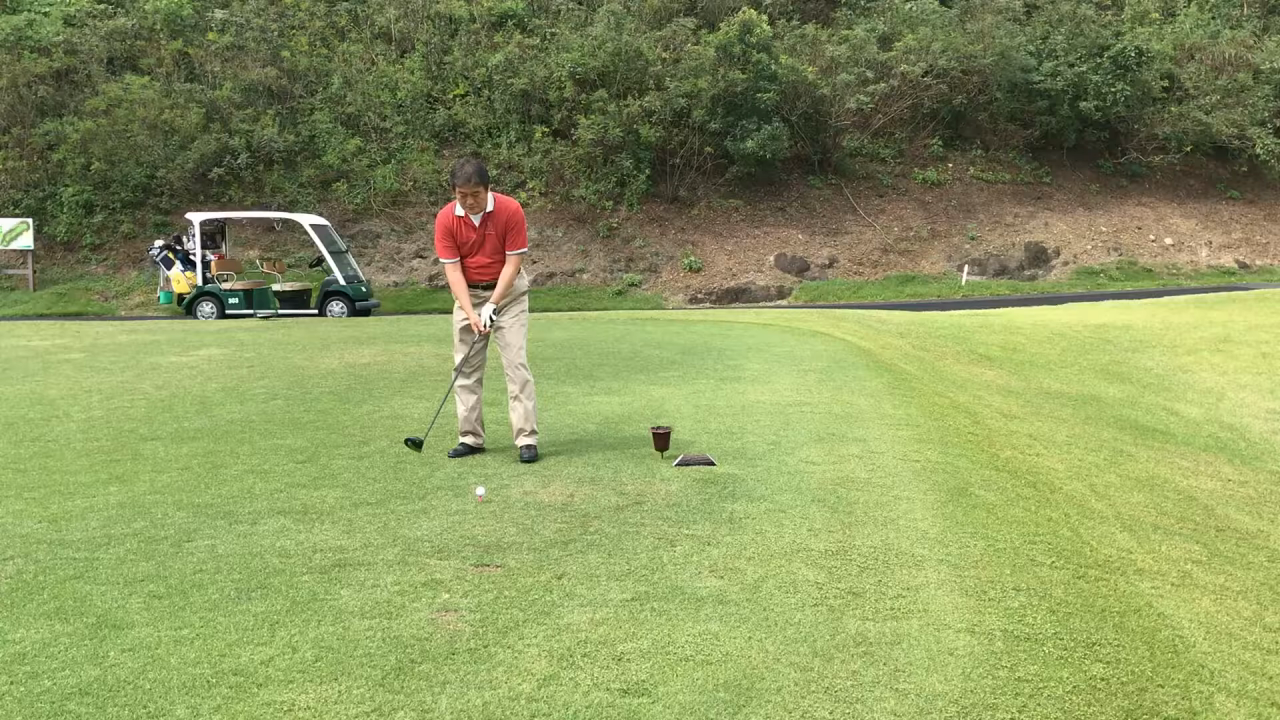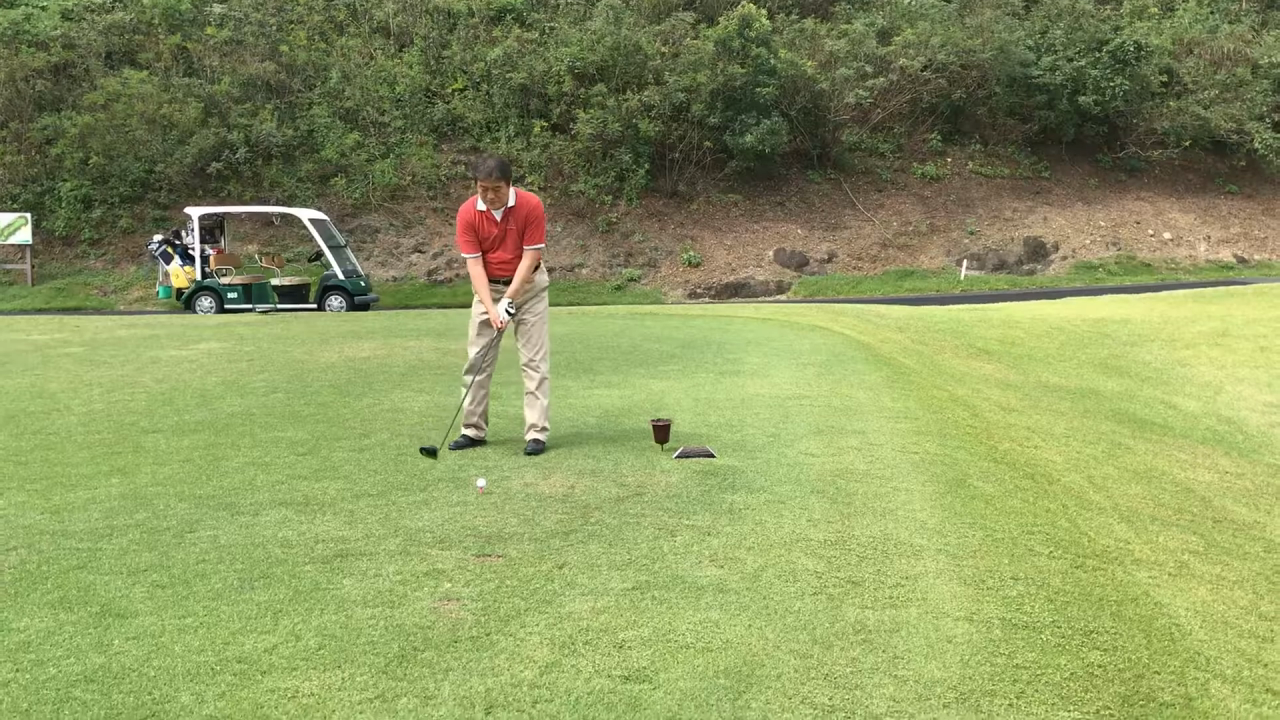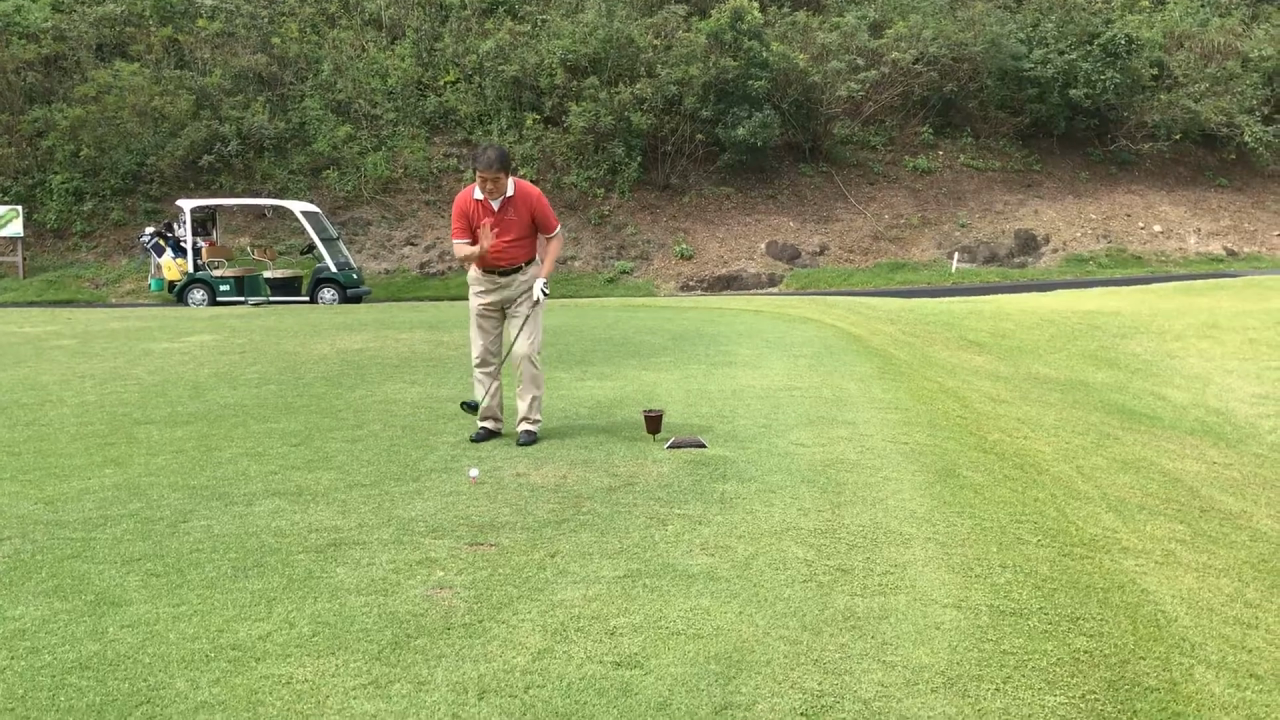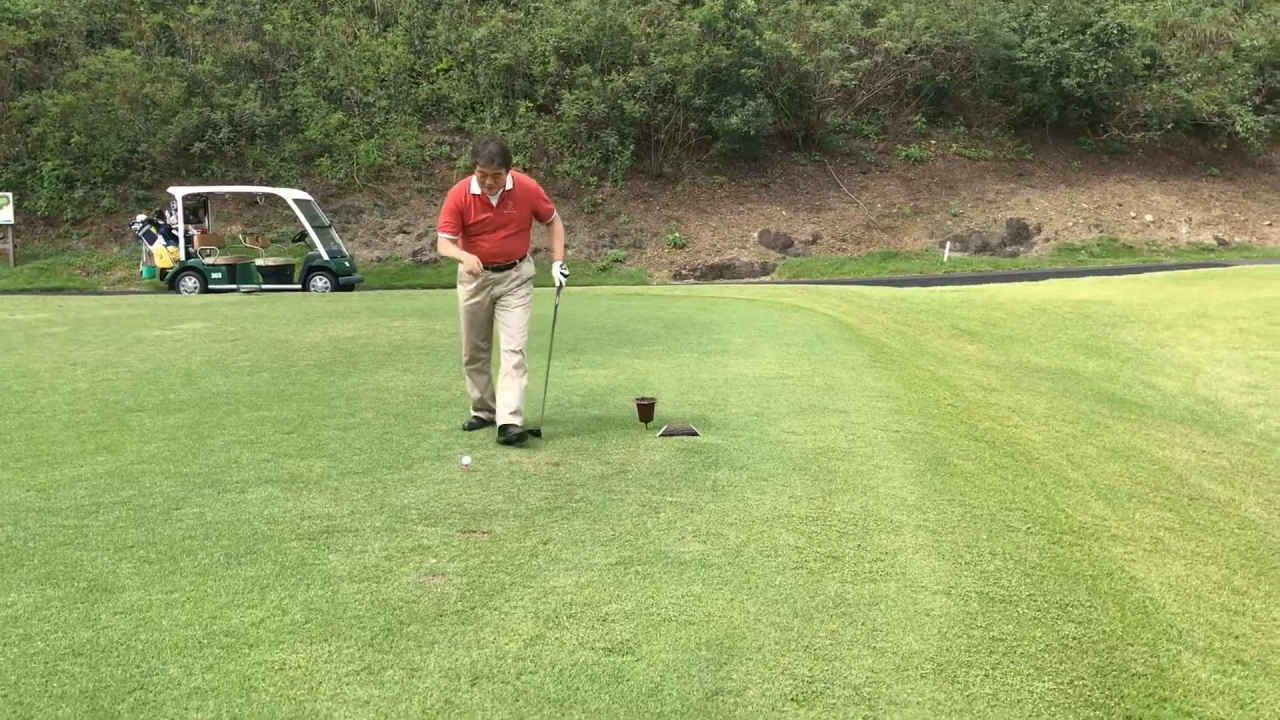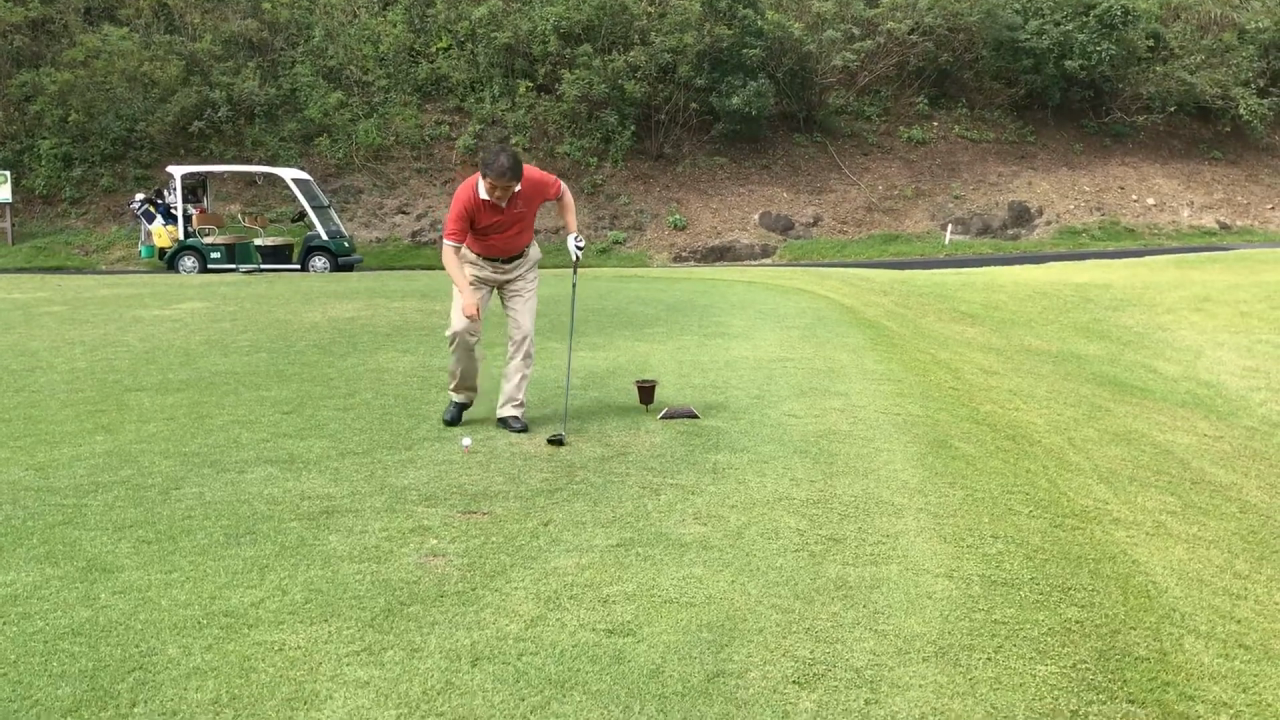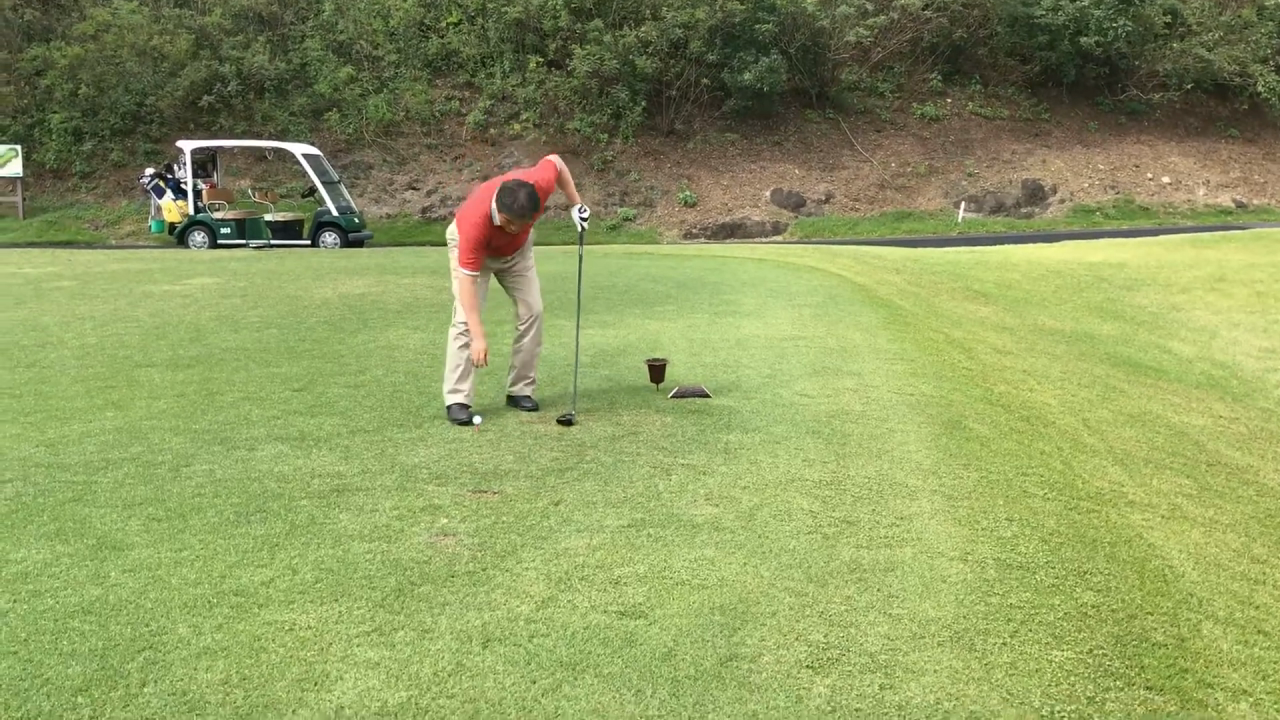
dt=0.3s
person 1, frame 1
left shoulder: (510, 210)
right shoulder: (445, 219)
left elbow: (513, 262)
right elbow: (453, 269)
left wrist: (492, 304)
right wrist: (470, 312)
left hip: (508, 292)
right hip: (468, 294)
left knee: (515, 363)
right knee: (466, 367)
left ankle: (527, 438)
right ankle: (471, 437)
person 1, frame 2
left shoulder: (531, 205)
right shoulder: (467, 213)
left elbow: (530, 258)
right elbow: (475, 264)
left wrist: (509, 299)
right wrist: (490, 307)
left hip: (528, 288)
right hip: (487, 287)
left knee: (534, 361)
right knee: (477, 360)
left ankle: (537, 432)
right ankle: (473, 429)
person 1, frame 3
left shoulder: (531, 195)
right shoulder: (464, 201)
left elbow: (554, 237)
right elbow: (459, 252)
left wrist: (542, 278)
right wrist: (478, 249)
left hip: (525, 280)
right hip: (484, 282)
left knee: (526, 353)
right knee: (484, 355)
left ankle: (528, 422)
right ankle: (489, 421)
person 1, frame 4
left shoulder: (528, 189)
right shoulder: (458, 194)
left elbow: (553, 221)
right elbow: (443, 244)
left wrist: (557, 261)
right wrist: (464, 256)
left hip: (515, 276)
right hip: (475, 277)
left knee: (514, 346)
right knee: (474, 351)
left ankle: (509, 421)
right ankle: (483, 410)
person 1, frame 5
left shoulder: (534, 181)
right shoulder: (466, 195)
left elbow: (562, 192)
right elbow: (449, 251)
left wrist: (572, 232)
right wrist: (466, 293)
left hip: (522, 265)
right hip: (477, 263)
left knee: (521, 333)
right knee: (461, 329)
left ankle: (511, 409)
right ankle: (461, 394)
person 1, frame 6
left shoulder: (539, 183)
right shoulder: (476, 216)
left elbow: (555, 162)
right elbow: (466, 279)
left wrist: (576, 203)
right wrist: (478, 335)
left hip: (515, 250)
right hip: (474, 251)
left knee: (531, 311)
right knee: (464, 318)
left ankle: (520, 389)
right ankle: (457, 398)
